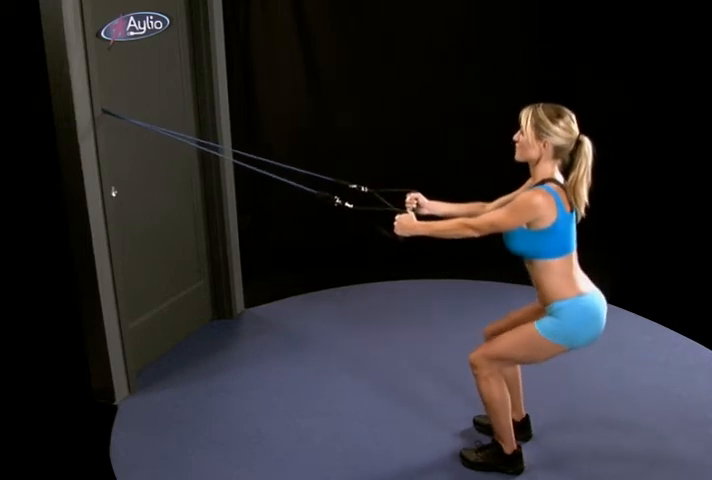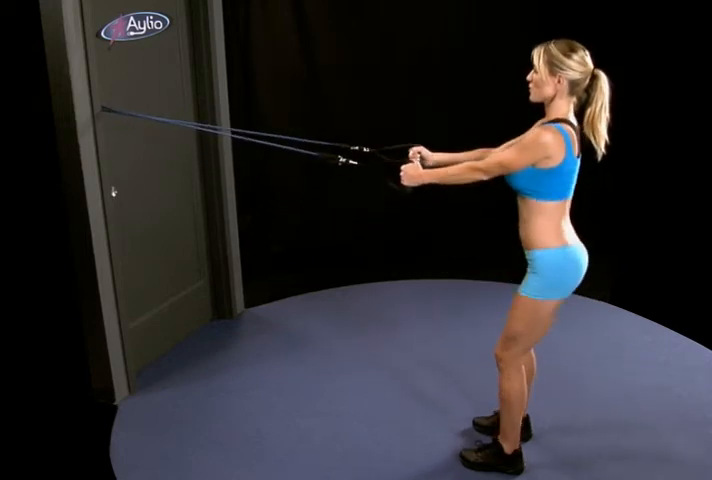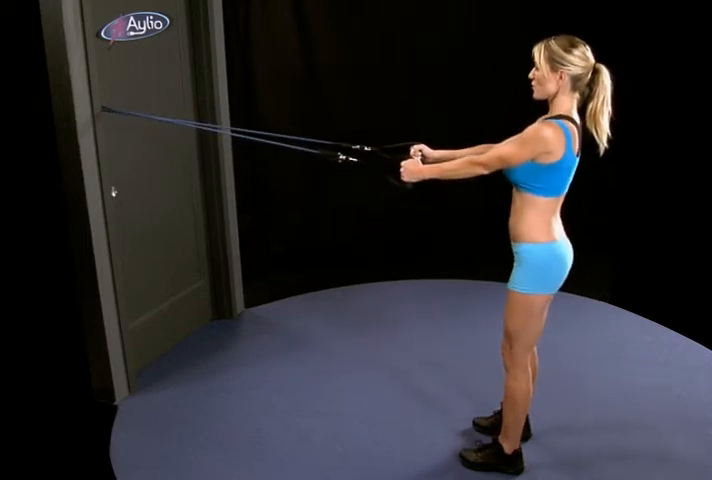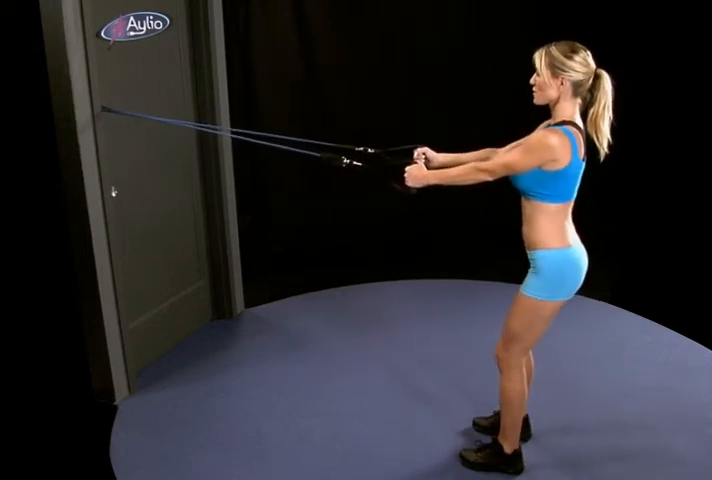
dt=0.5s
person 1, frame 1
left shoulder: (539, 200)
right shoulder: (545, 186)
left elbow: (476, 227)
right elbow: (486, 209)
left wrist: (417, 228)
right wrist: (432, 206)
left hip: (573, 313)
right hip: (570, 302)
left knee: (483, 361)
right knee: (494, 337)
left ankle: (507, 452)
right ankle: (516, 420)
person 1, frame 2
left shoulder: (548, 137)
right shoulder: (556, 128)
left elbow: (484, 170)
right elbow: (494, 154)
left wrist: (423, 176)
right wrist: (436, 158)
left hip: (553, 263)
right hip: (558, 257)
left knee: (508, 354)
right knee: (518, 346)
left ankle: (507, 451)
right ankle: (516, 419)
person 1, frame 3
left shoulder: (548, 133)
right shoulder: (560, 124)
left elbow: (483, 164)
right elbow: (494, 149)
left wrist: (424, 172)
right wrist: (437, 155)
left hip: (538, 256)
right hip: (546, 251)
left knee: (515, 354)
right knee: (523, 347)
left ankle: (507, 451)
right ankle: (514, 419)
person 1, frame 4
left shoulder: (554, 139)
right shoulder: (561, 129)
left elbow: (489, 171)
right elbow: (498, 154)
left wrist: (428, 178)
right wrist: (441, 159)
left hip: (555, 264)
right hip: (558, 258)
left knee: (508, 355)
right knee: (517, 347)
left ankle: (507, 451)
right ankle: (514, 420)
